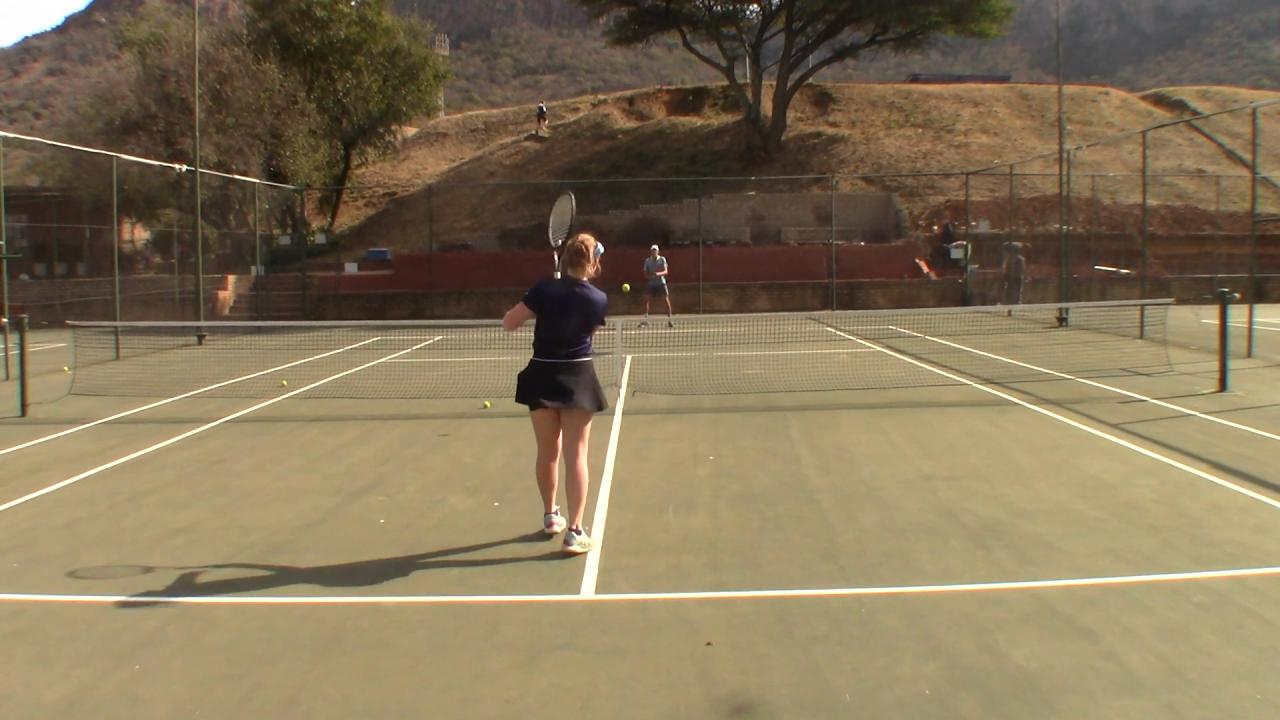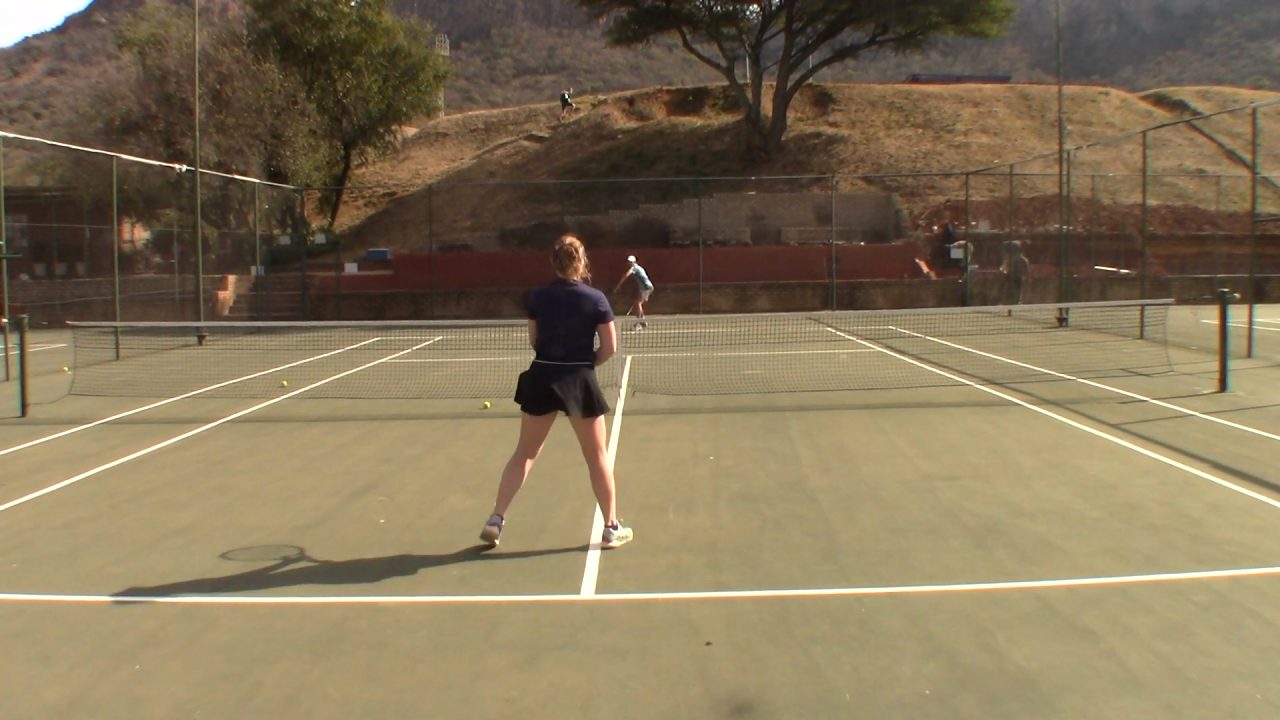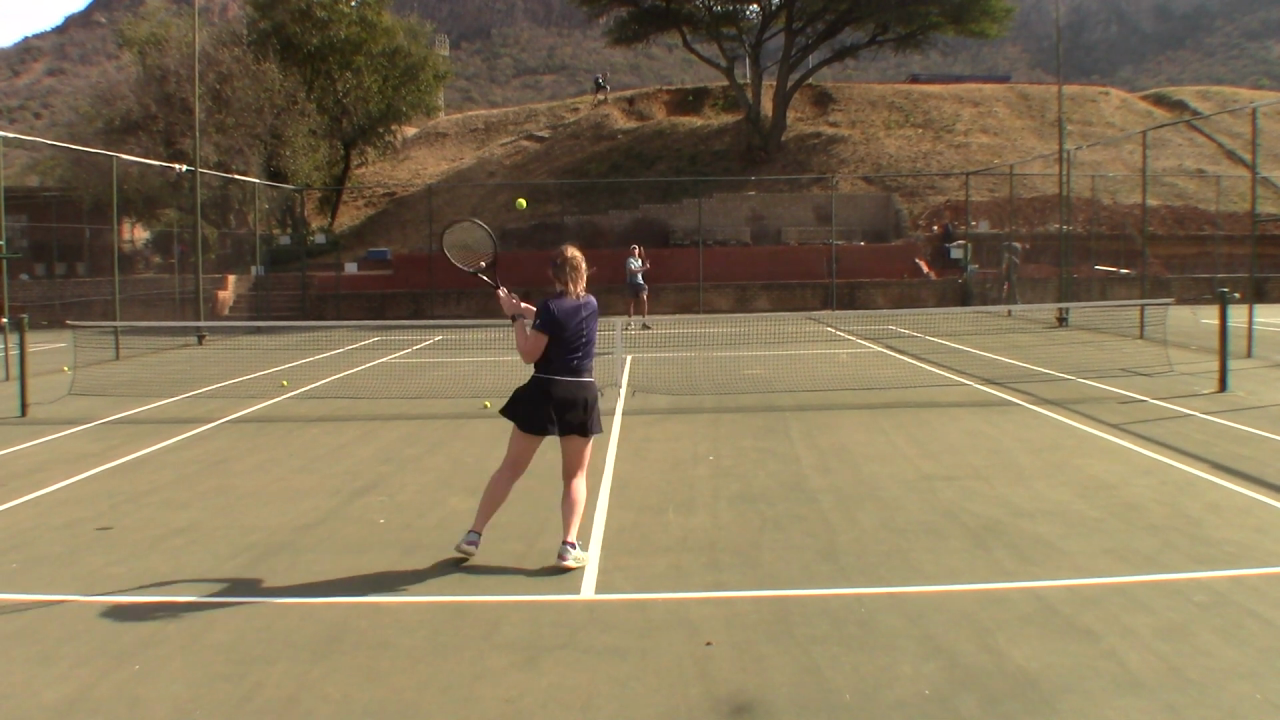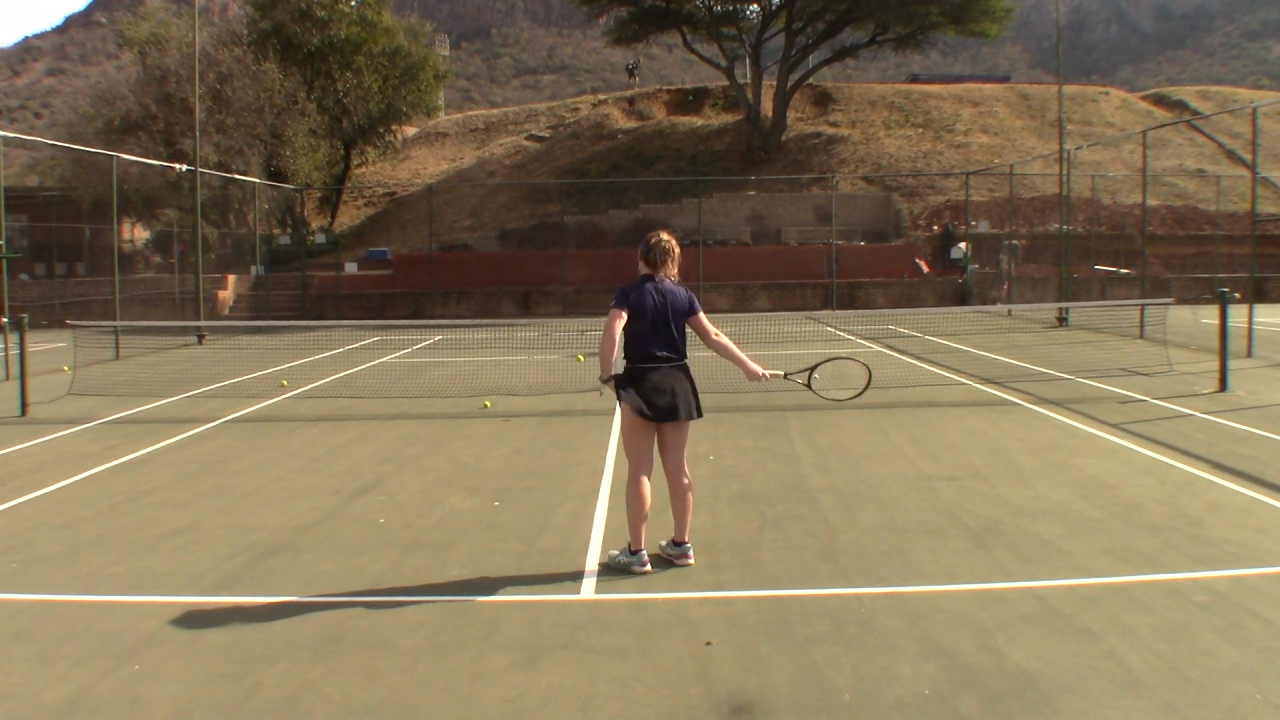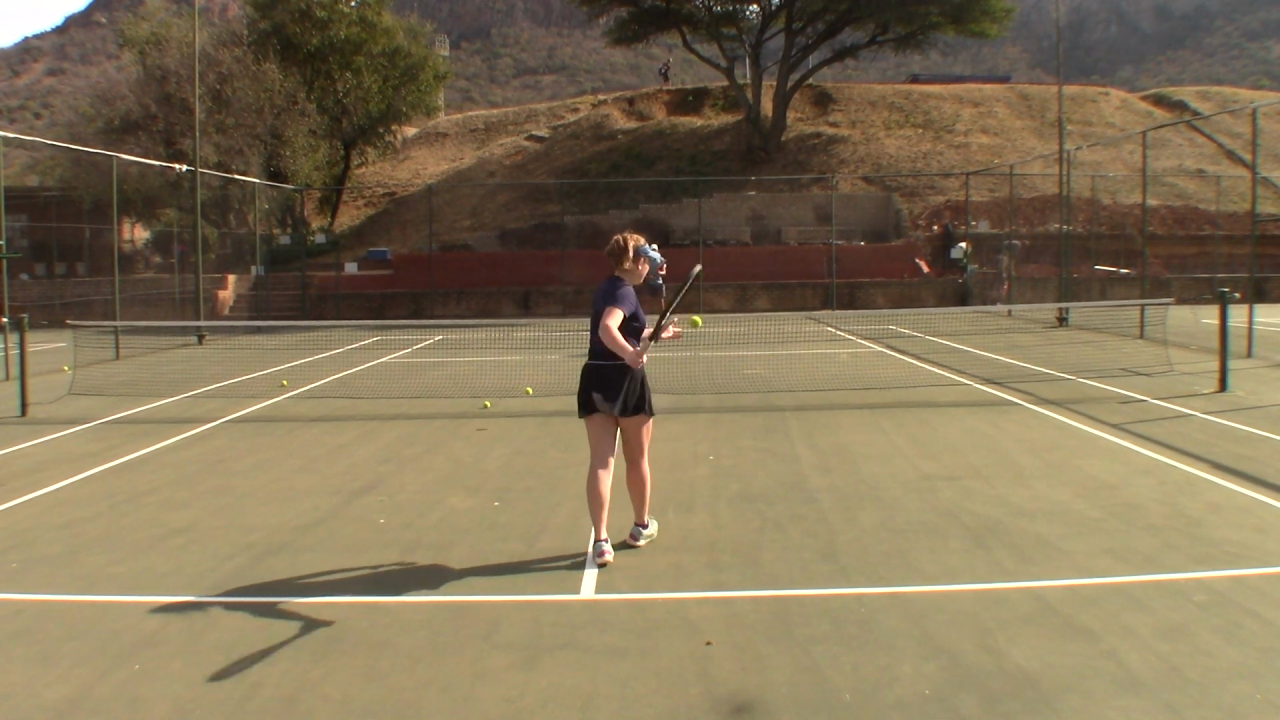
dt=1s
person 1, frame 1
left shoulder: (543, 289)
right shoulder: (598, 299)
left elbow: (509, 323)
left hip: (541, 376)
right hip: (578, 377)
left knee: (548, 450)
right knee: (576, 455)
left ankle: (551, 515)
right ankle: (574, 531)
person 1, frame 2
left shoulder: (540, 297)
right shoulder: (595, 299)
left elbow: (533, 341)
right elbow: (609, 348)
left hip: (540, 380)
right hip: (579, 382)
left knee: (524, 455)
right knee: (597, 457)
left ankle: (495, 522)
right ankle: (611, 528)
person 1, frame 3
left shoulder: (551, 307)
right shoulder: (592, 304)
left elbow: (530, 353)
left wrist: (518, 313)
right wrist: (521, 310)
left hip: (543, 394)
right hip: (581, 396)
left knee: (510, 470)
right knee: (576, 475)
left ankle: (474, 535)
right ankle: (569, 547)
person 1, frame 4
left shoulder: (629, 294)
right shoulder: (682, 295)
left elbow: (611, 335)
right elbow: (711, 337)
left wrist: (606, 376)
right wrist: (747, 365)
left hip: (640, 385)
right hip: (676, 384)
left knee: (639, 471)
right knee: (677, 468)
left ankle: (637, 552)
right ankle: (681, 544)
person 1, frame 5
left shoulder: (606, 289)
right shoulder: (625, 292)
right elbow: (607, 329)
left wrist: (659, 333)
right wrist: (631, 354)
left hip: (595, 379)
right hip: (625, 380)
left knee: (601, 462)
right knee: (637, 459)
left ankle: (601, 541)
right ankle: (641, 525)
